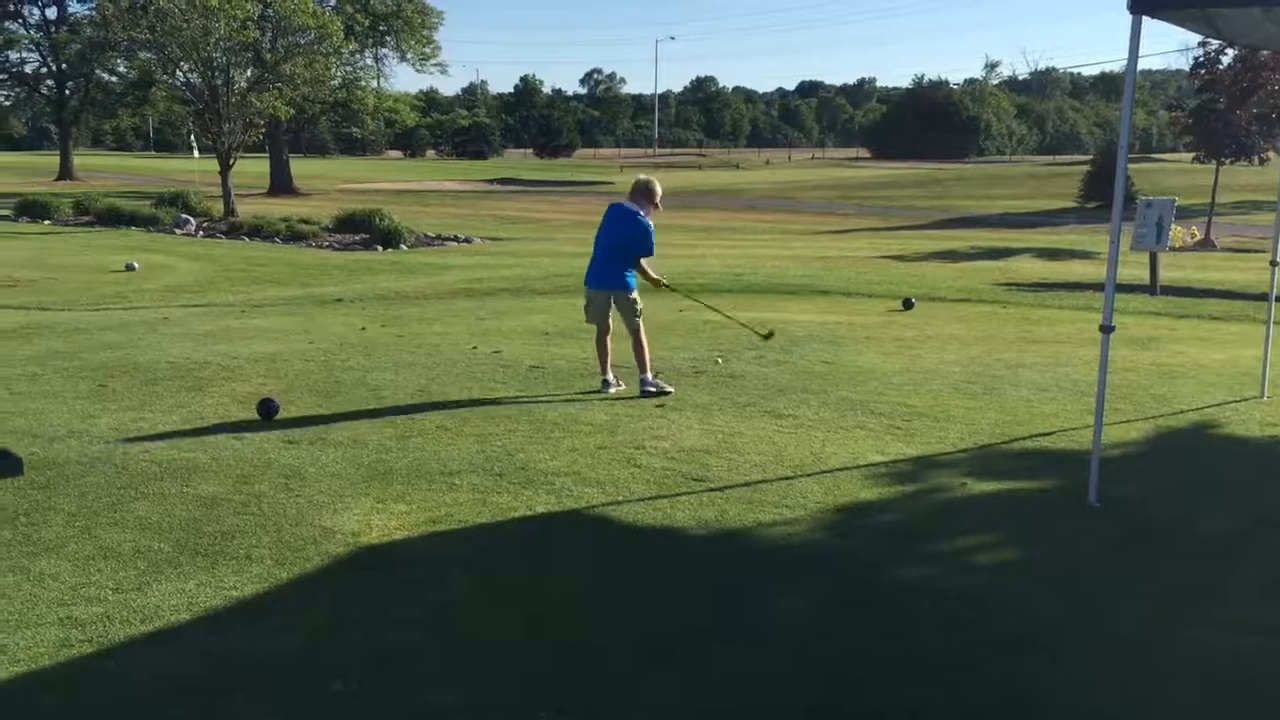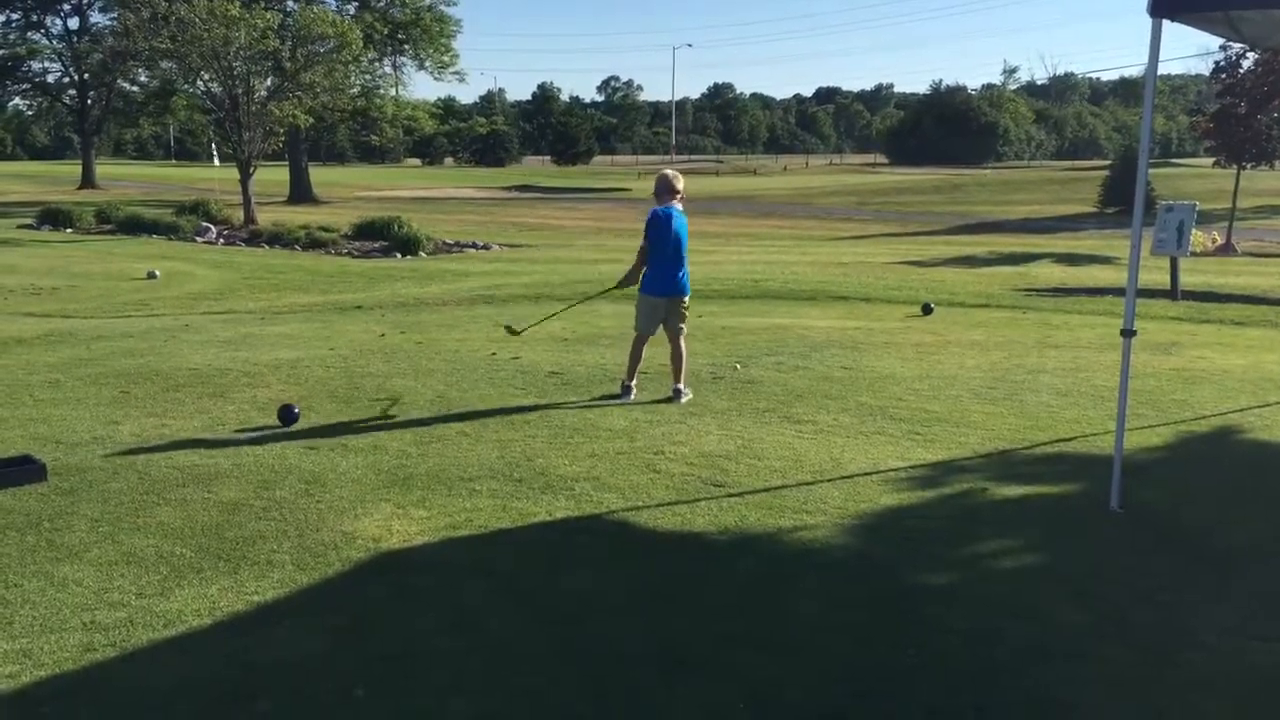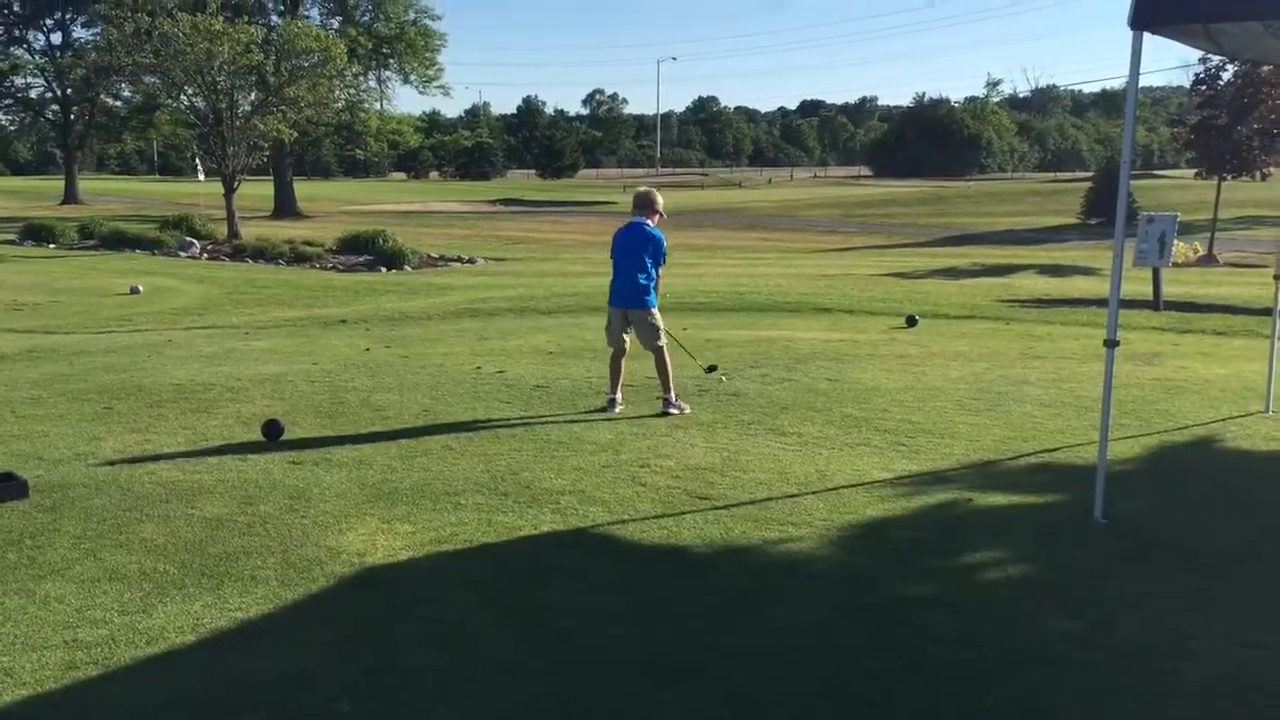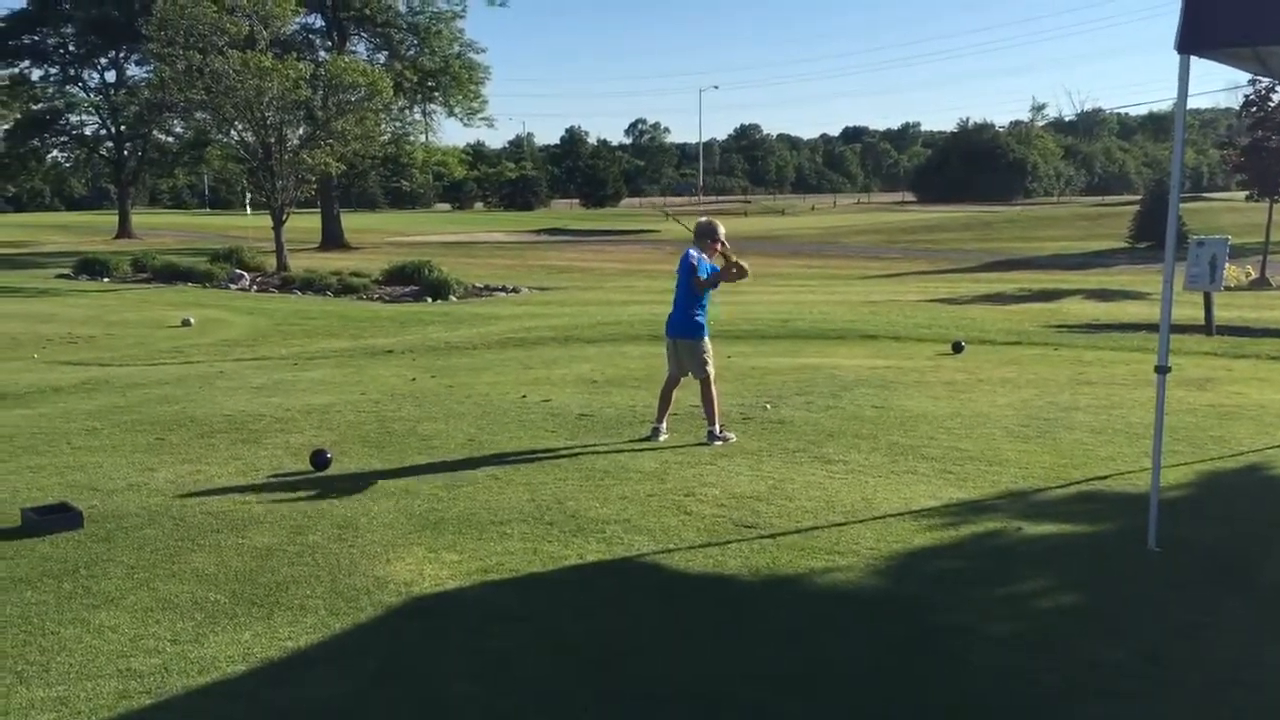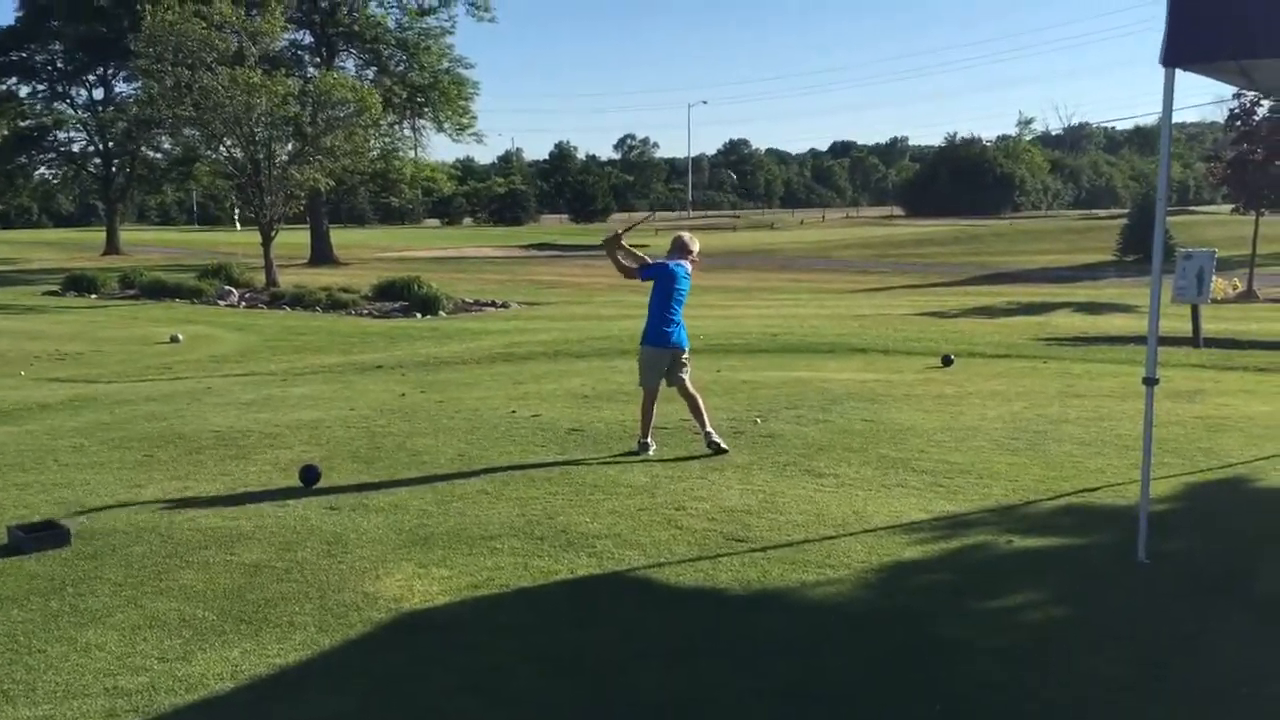
dt=1s
person 1, frame 1
left shoulder: (614, 210)
right shoulder: (644, 226)
right elbow: (636, 261)
right wrist: (652, 279)
left hip: (595, 280)
right hip: (620, 282)
left knee: (603, 328)
right knee: (636, 328)
left ankle: (607, 379)
right ankle: (646, 380)
person 1, frame 2
left shoulder: (657, 215)
right shoulder: (681, 218)
left elbow: (645, 250)
left wrist: (634, 274)
right wrist: (636, 272)
left hip: (654, 288)
right hip: (679, 288)
left knee: (641, 336)
right knee: (676, 338)
left ankle: (629, 385)
right ankle: (679, 388)
person 1, frame 3
left shoulder: (620, 234)
right shoulder: (656, 236)
right elbow: (657, 274)
right wrist: (653, 299)
left hip: (617, 299)
right hip: (642, 300)
left knee: (619, 350)
right knee: (659, 349)
left ankle: (614, 398)
right ankle: (669, 399)
person 1, frame 4
left shoulder: (705, 263)
right shoulder: (691, 257)
left elbow: (723, 277)
right elbow: (700, 285)
left wrist: (732, 265)
right wrist: (732, 270)
left hip: (675, 328)
right hip: (692, 329)
left knee: (673, 377)
right knee: (706, 379)
left ankle: (658, 427)
right ankle: (714, 430)
person 1, frame 5
left shoulder: (667, 269)
right shoulder: (685, 273)
left elbow: (630, 272)
right elbow: (649, 265)
left wrist: (612, 250)
right wrist: (622, 246)
left hip: (657, 340)
right hip: (678, 341)
left knee: (650, 392)
right knee: (686, 388)
left ankle: (645, 442)
right ankle: (709, 434)
